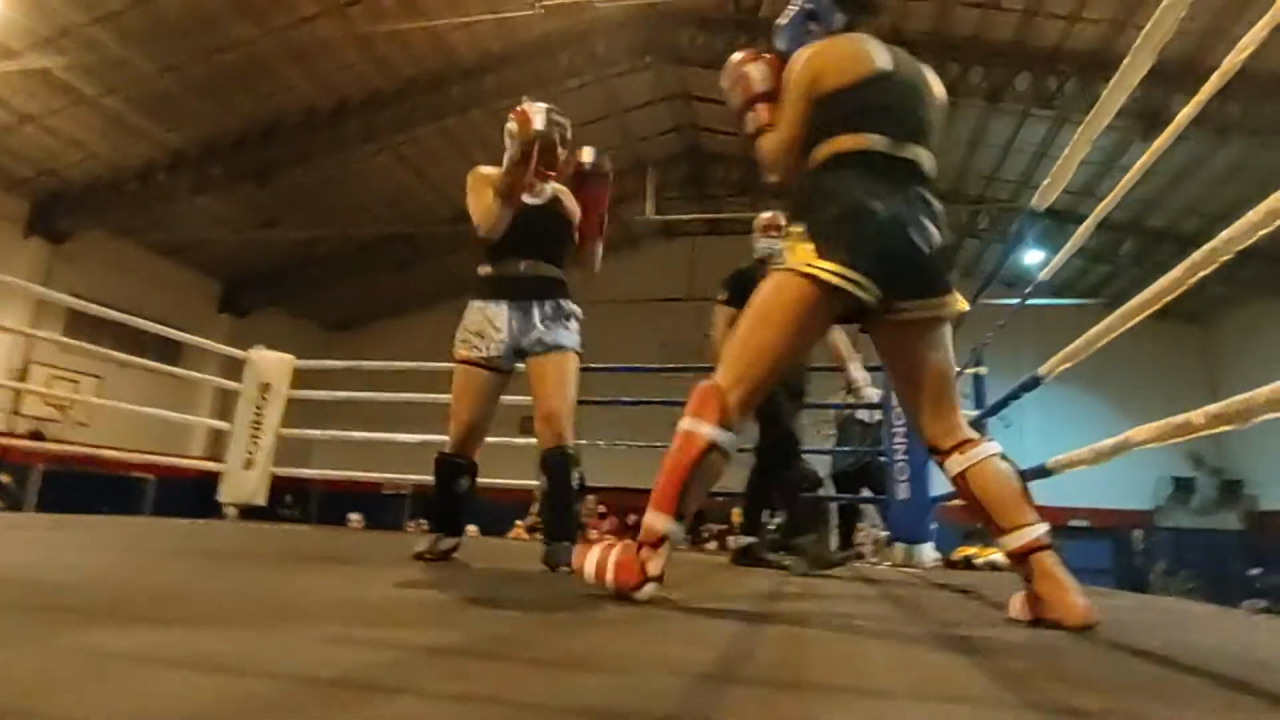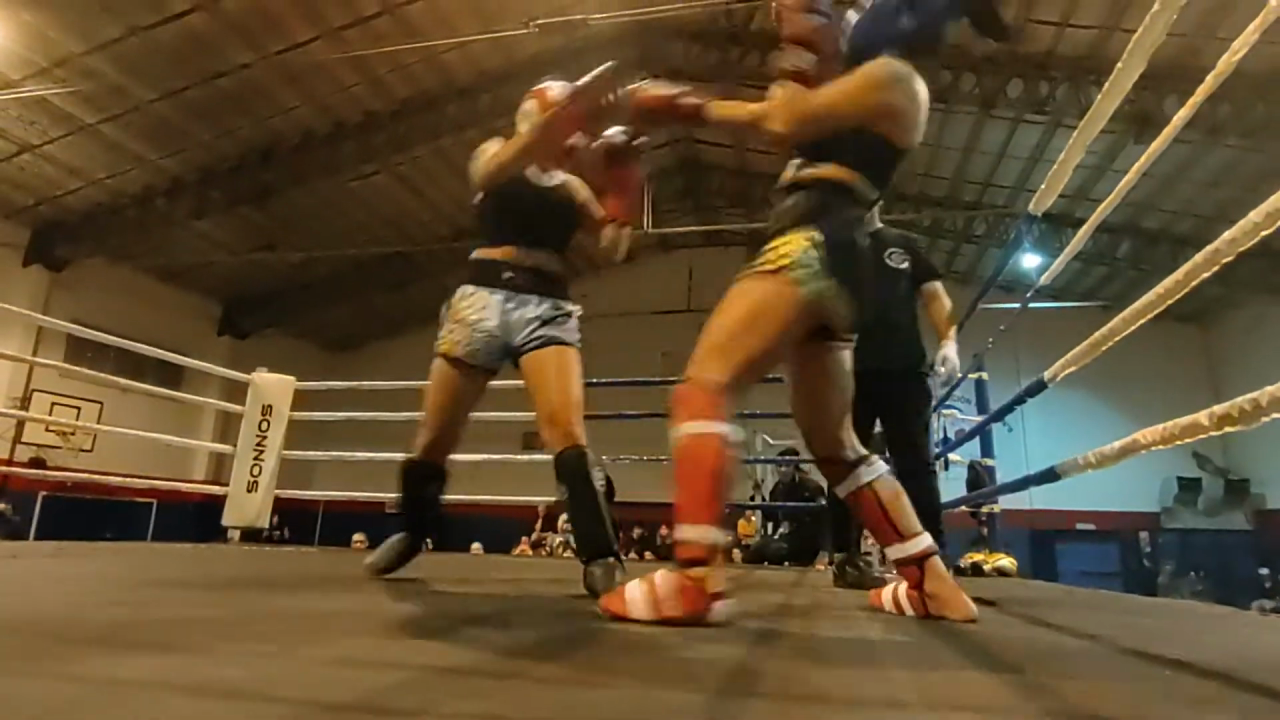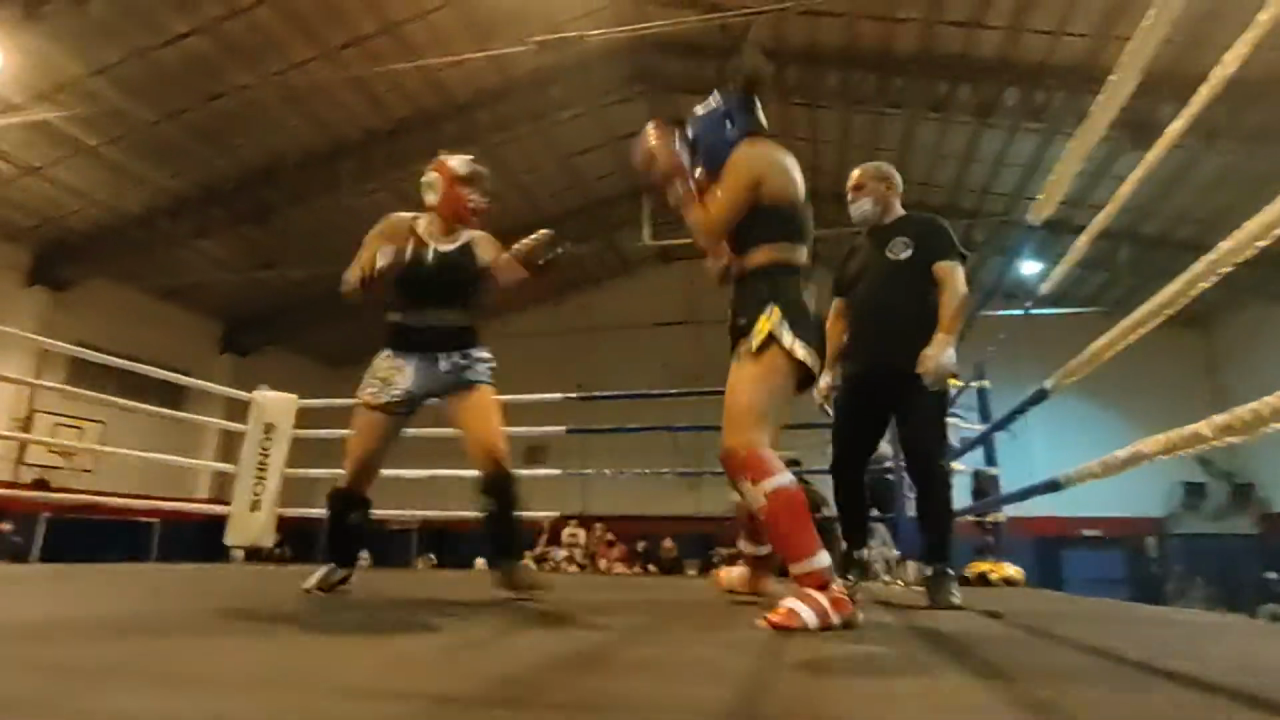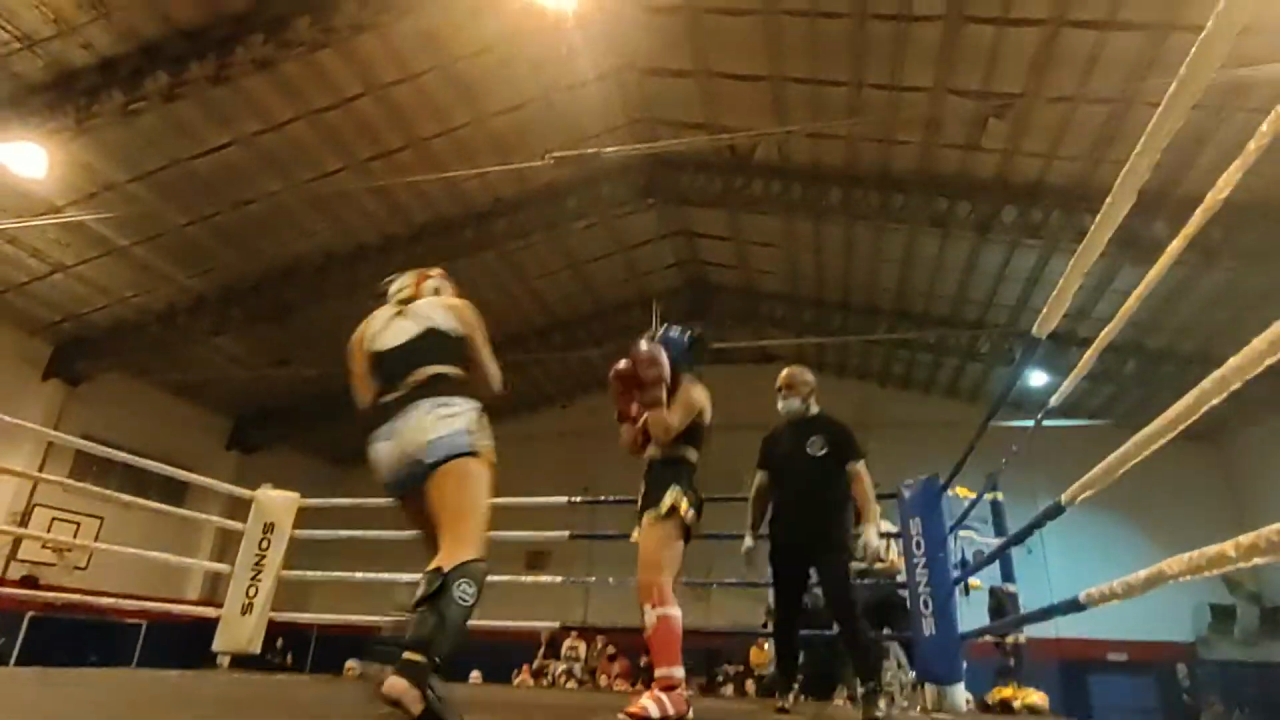
dt=1s
person 1, frame 1
left shoulder: (815, 57)
right shoulder: (922, 78)
left elbow: (788, 167)
left wrist: (759, 105)
left hip: (840, 230)
right hip: (917, 234)
left knee: (725, 394)
right knee: (944, 427)
left ankle: (643, 556)
right ankle: (1049, 582)
person 1, frame 2
left shoulder: (889, 77)
right shoulder: (868, 93)
left elbow: (783, 122)
right elbow: (756, 116)
right wrist: (687, 104)
left hip: (811, 246)
right hip: (832, 257)
left knee: (701, 391)
right knee: (834, 442)
left ankle: (694, 579)
right ankle: (933, 582)
person 1, frame 3
left shoulder: (756, 157)
right shoulder: (762, 170)
left elbow: (708, 229)
right elbow: (728, 263)
left wrist: (675, 177)
left hip: (777, 316)
right hip: (761, 318)
left knee: (743, 448)
right knee: (742, 453)
left ankle: (823, 587)
right ankle: (758, 562)
person 1, frame 4
left shoulder: (692, 391)
right shoulder: (667, 397)
left elbow: (664, 433)
right elbow: (635, 443)
left wrist: (655, 387)
right wrist: (626, 403)
left hip: (673, 493)
right hip: (656, 496)
left knee: (655, 586)
right knee: (652, 590)
person 2, frame 1
left shoulder: (564, 199)
right shoulder: (486, 178)
left elbow: (589, 262)
right elbow: (489, 227)
left wrist: (595, 196)
right wrist: (520, 166)
left hip: (552, 314)
right hip: (493, 310)
left knee: (555, 427)
right knee: (465, 432)
left ankle: (560, 540)
right ankle: (446, 529)
person 2, frame 2
left shoulder: (574, 187)
right shoulder: (497, 156)
left elbow: (613, 246)
right elbow: (498, 165)
left wrist: (623, 181)
right wrist: (580, 100)
left hip: (547, 310)
right hip: (482, 301)
left knee: (565, 428)
right knee: (435, 437)
left ankle: (602, 560)
right ankle: (411, 533)
person 2, frame 3
left shoulder: (478, 241)
right shoulder: (399, 226)
left elbow: (505, 277)
right elbow: (351, 284)
left wrist: (526, 257)
right wrist: (387, 267)
left hip: (462, 358)
right hip: (401, 357)
left knee: (494, 457)
right knee: (358, 469)
left ankle: (506, 560)
right ankle: (339, 560)
person 2, frame 4
left shoulder: (368, 329)
right shoulder: (453, 307)
left elbow: (367, 403)
right elbow: (490, 385)
left hip: (391, 440)
right hip: (447, 420)
left knee: (450, 559)
right knee: (464, 555)
left ankle: (419, 663)
right ankle: (414, 669)
person 3, frame 1
right shoulder: (744, 278)
left elbow: (828, 328)
right elbow: (721, 327)
left wrist: (853, 367)
left hip: (790, 383)
left knee: (775, 455)
right knee: (786, 449)
left ankle: (748, 541)
person 3, frame 2
left shoulder: (904, 244)
left elbow: (936, 297)
left wrist: (948, 343)
left hip: (905, 371)
right hip: (851, 372)
left knee: (916, 462)
right ankle: (846, 558)
person 3, frame 3
left shoulder: (926, 232)
right shoulder: (857, 254)
left elbow: (954, 281)
right elbow: (839, 316)
left wrist: (942, 339)
right wrist: (829, 370)
left hip: (917, 369)
right hip: (863, 373)
left knee: (926, 465)
right knee: (846, 465)
left ankle: (939, 570)
person 3, frame 4
left shoulder: (834, 431)
right shoulder: (774, 440)
left elbow: (859, 480)
right elbow: (761, 489)
left wrist: (869, 524)
right wrist: (751, 532)
left hip: (830, 537)
right hip: (787, 540)
left knee: (843, 605)
right knee: (786, 612)
left ankle: (871, 688)
right ankle: (787, 684)
